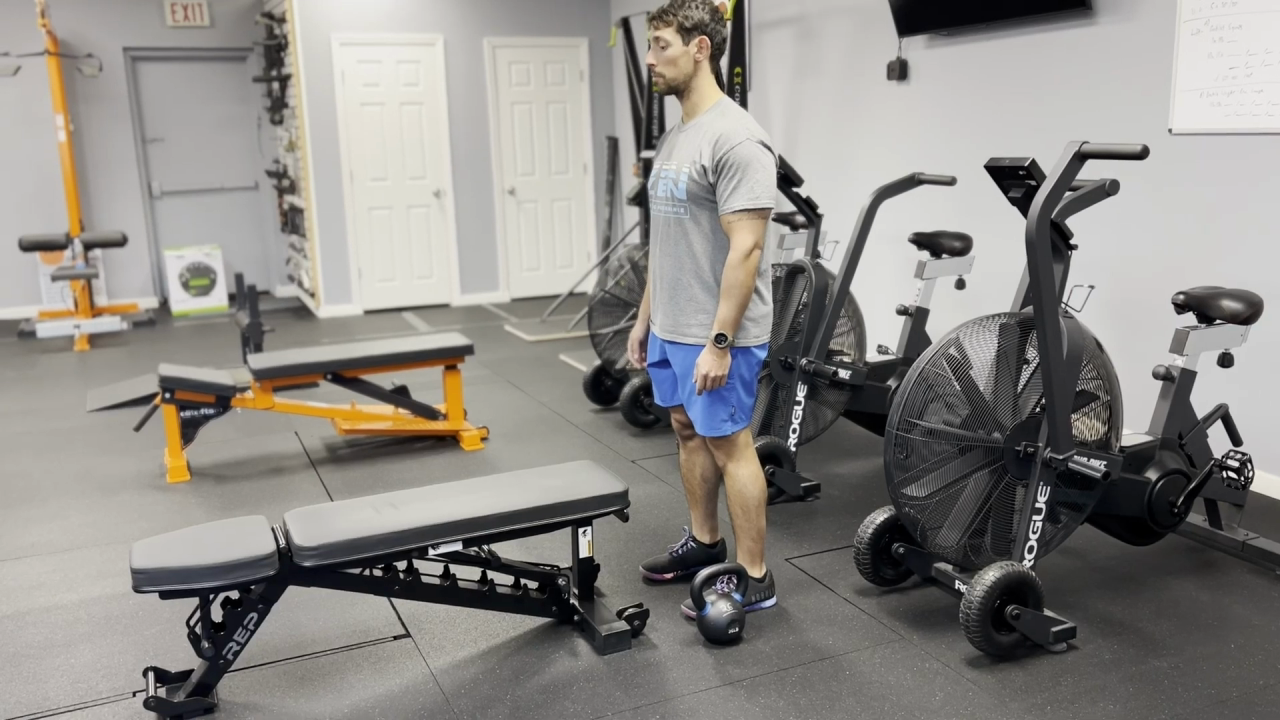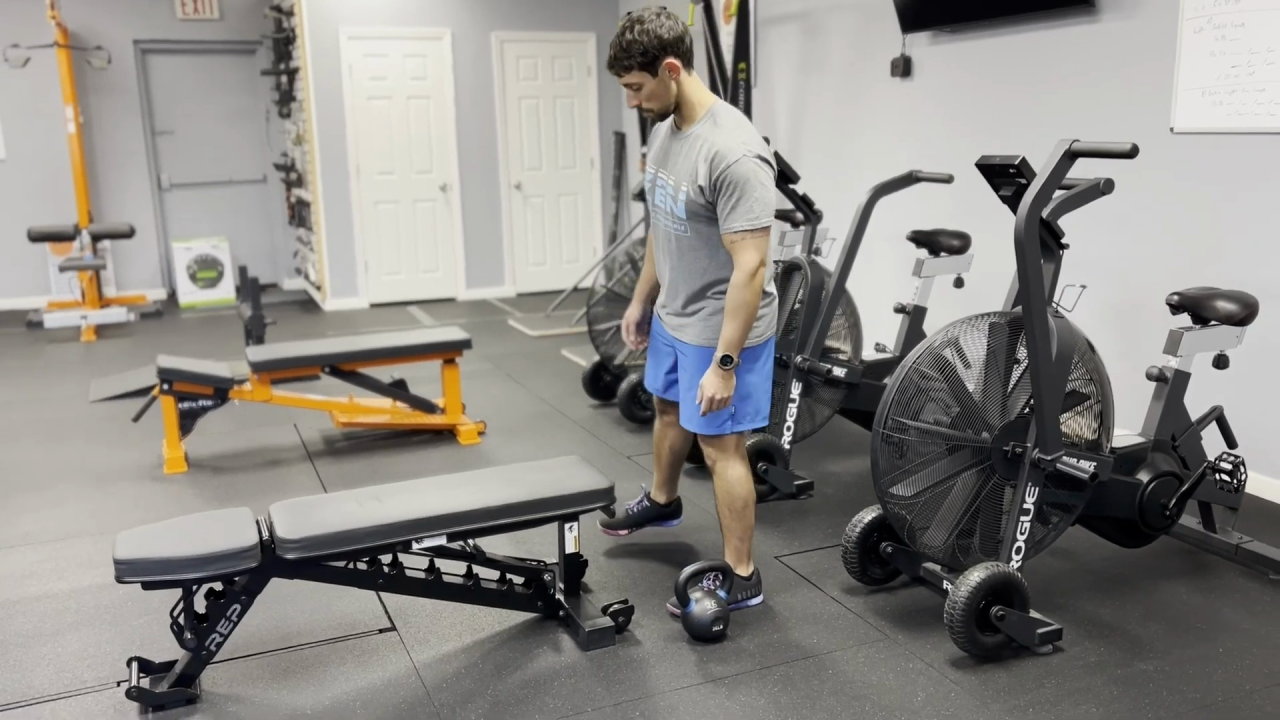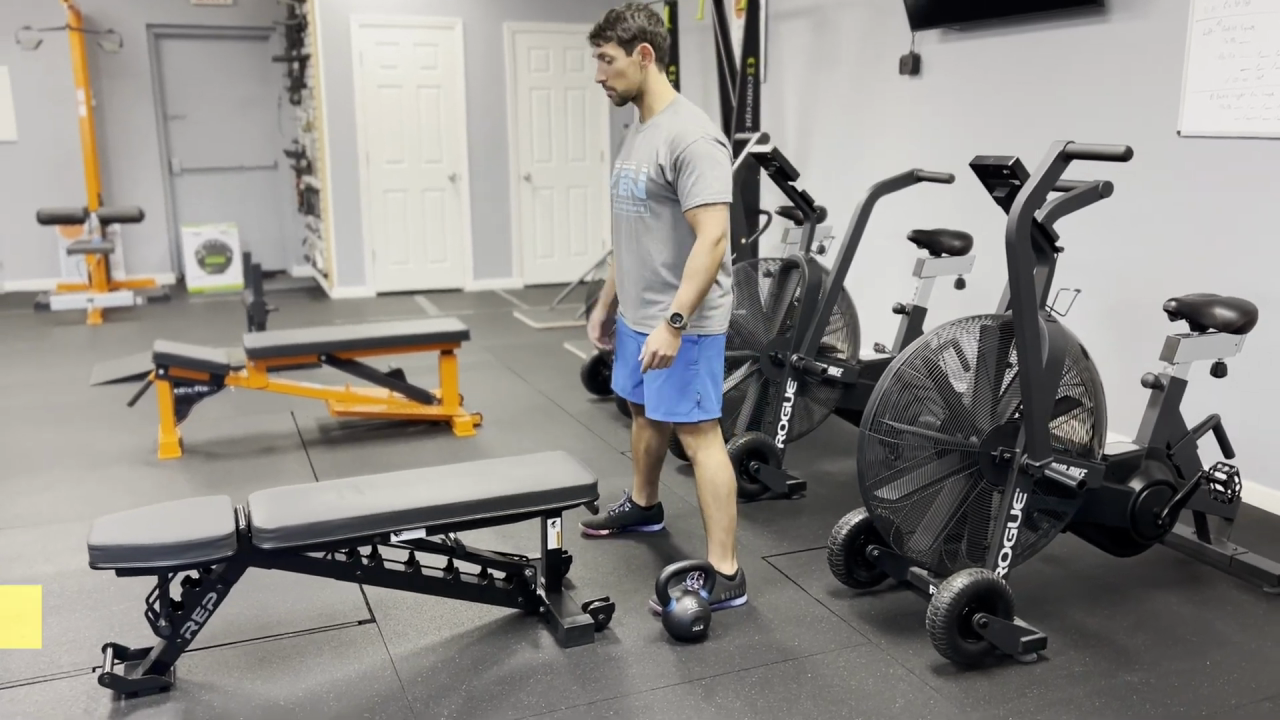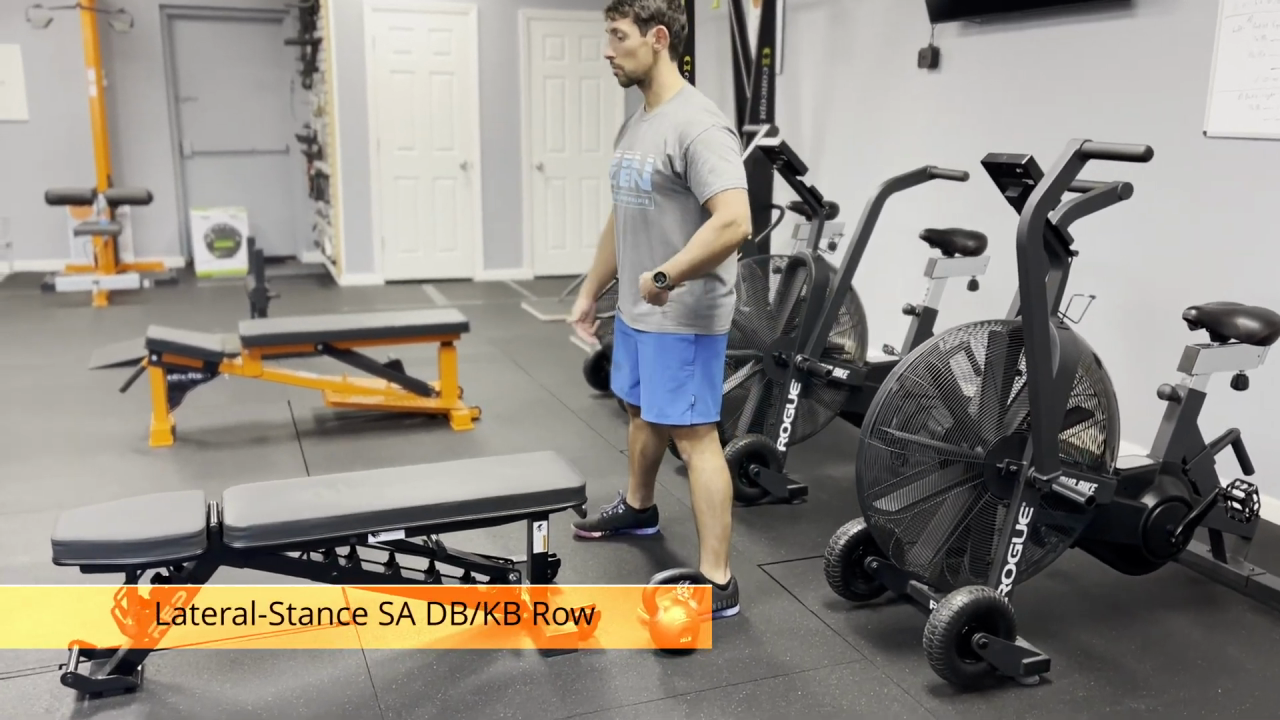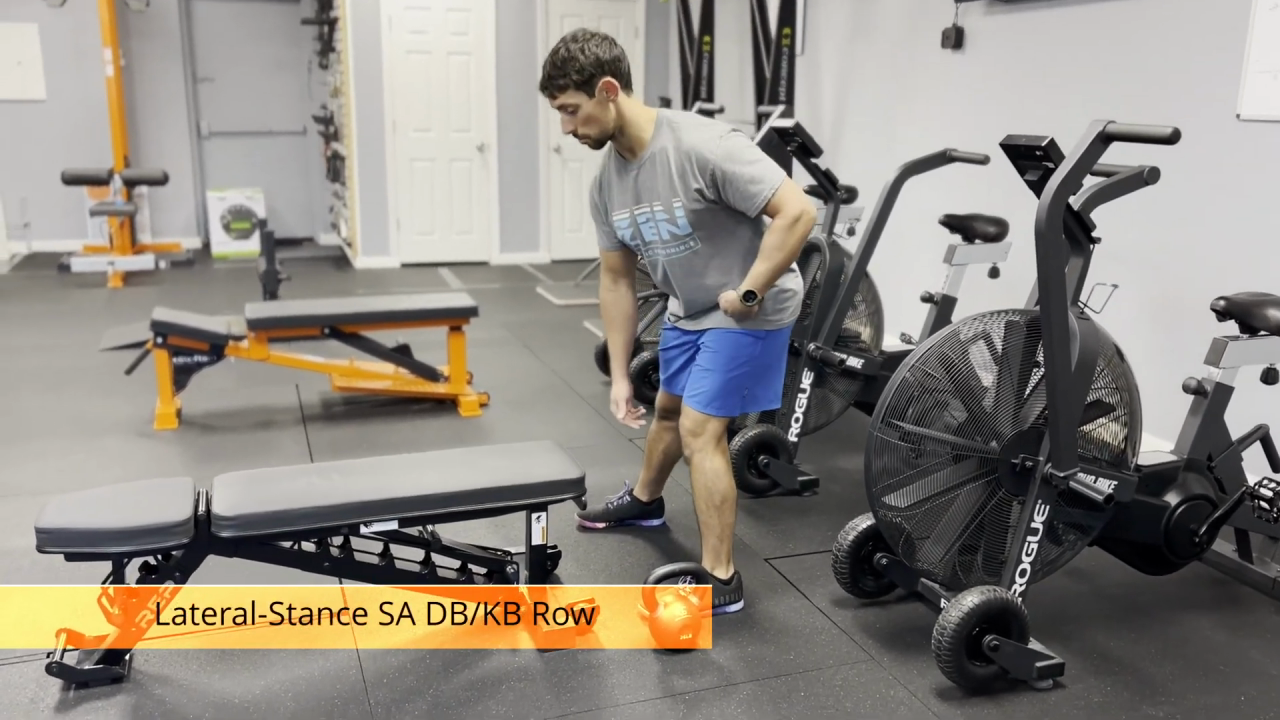
dt=1s
person 1, frame 1
left shoulder: (735, 139)
right shoulder: (675, 136)
left elbow: (745, 248)
left wrist: (719, 341)
right wrist: (646, 316)
left hip: (713, 334)
right hip: (671, 327)
left knee: (726, 445)
right knee: (688, 433)
left ankle: (753, 578)
right ankle: (703, 541)
person 1, frame 2
left shoulder: (733, 152)
right shoulder: (665, 131)
left elbow: (750, 267)
left wrist: (725, 363)
right wrist: (641, 300)
left hip: (720, 327)
right hip: (675, 316)
left knee: (719, 444)
right knee: (667, 408)
left ankle: (740, 577)
right ankle: (661, 501)
person 1, frame 3
left shoulder: (691, 137)
right shoulder: (637, 133)
left elbow: (712, 239)
left wrist: (674, 323)
right wrist: (605, 303)
left hip: (682, 322)
right hip: (636, 315)
left knee: (698, 435)
right knee: (644, 412)
left ankle: (724, 574)
right ankle: (643, 505)
person 1, frame 4
left shoulder: (697, 125)
right shoulder: (634, 125)
left elbow: (734, 223)
left wrist: (664, 277)
right wrist: (588, 292)
left hip: (684, 316)
right hip: (636, 309)
left knee: (693, 437)
right knee: (641, 411)
left ankle: (716, 582)
right ankle: (638, 507)
person 1, frame 5
left shoulder: (703, 146)
right shoulder: (607, 181)
left elbow: (797, 213)
right elbow: (616, 279)
left wrist: (749, 292)
right wrist: (619, 376)
left hip: (747, 313)
right hip: (689, 311)
left knee: (700, 432)
right knee: (667, 410)
left ankle: (720, 581)
right ankle: (645, 499)
